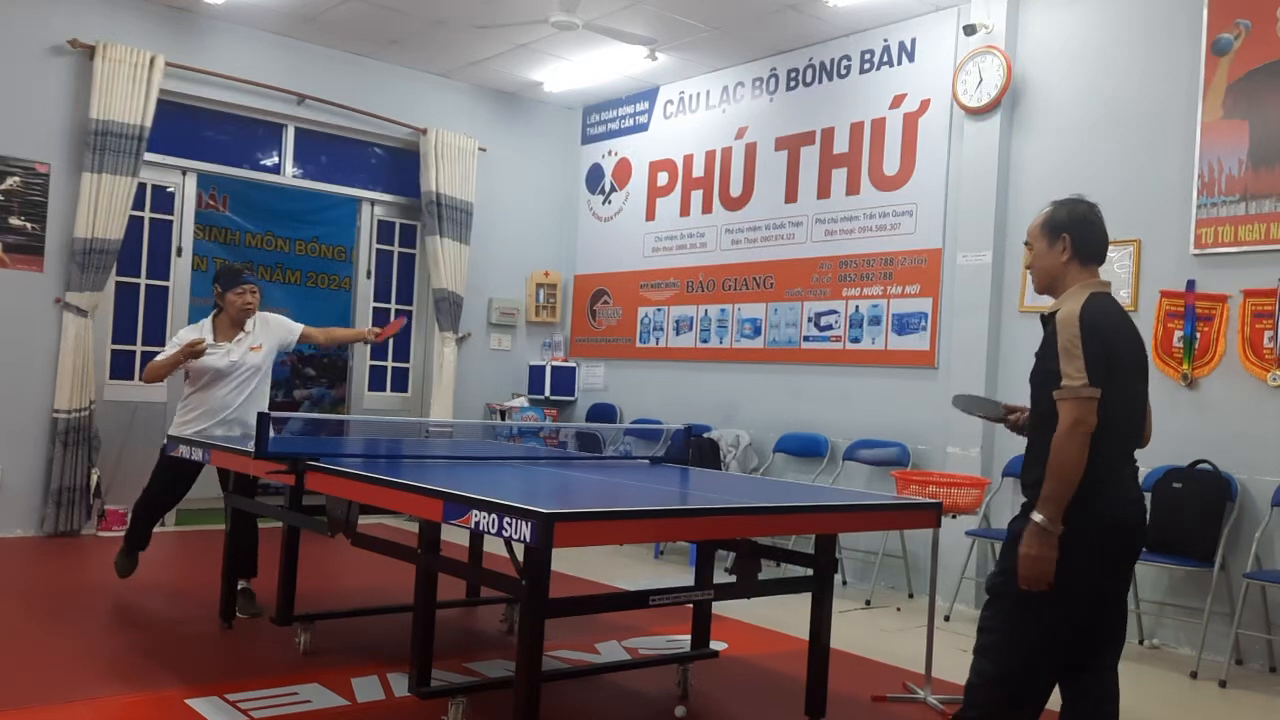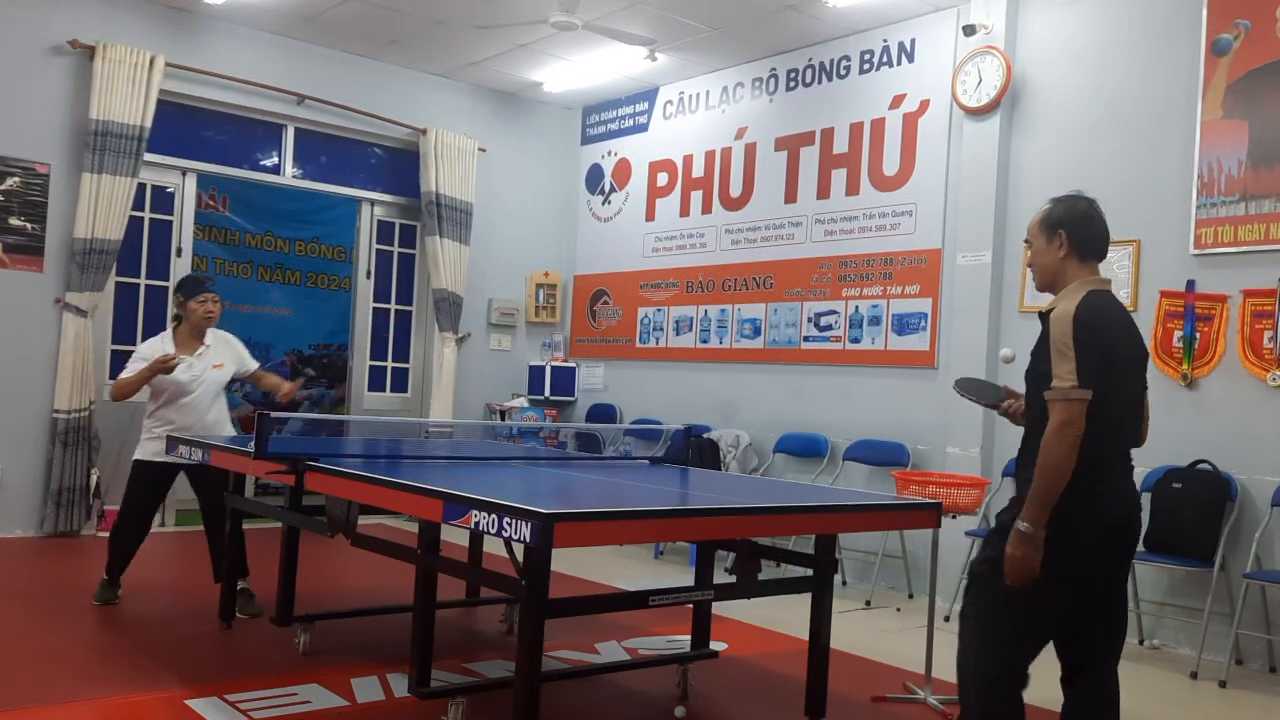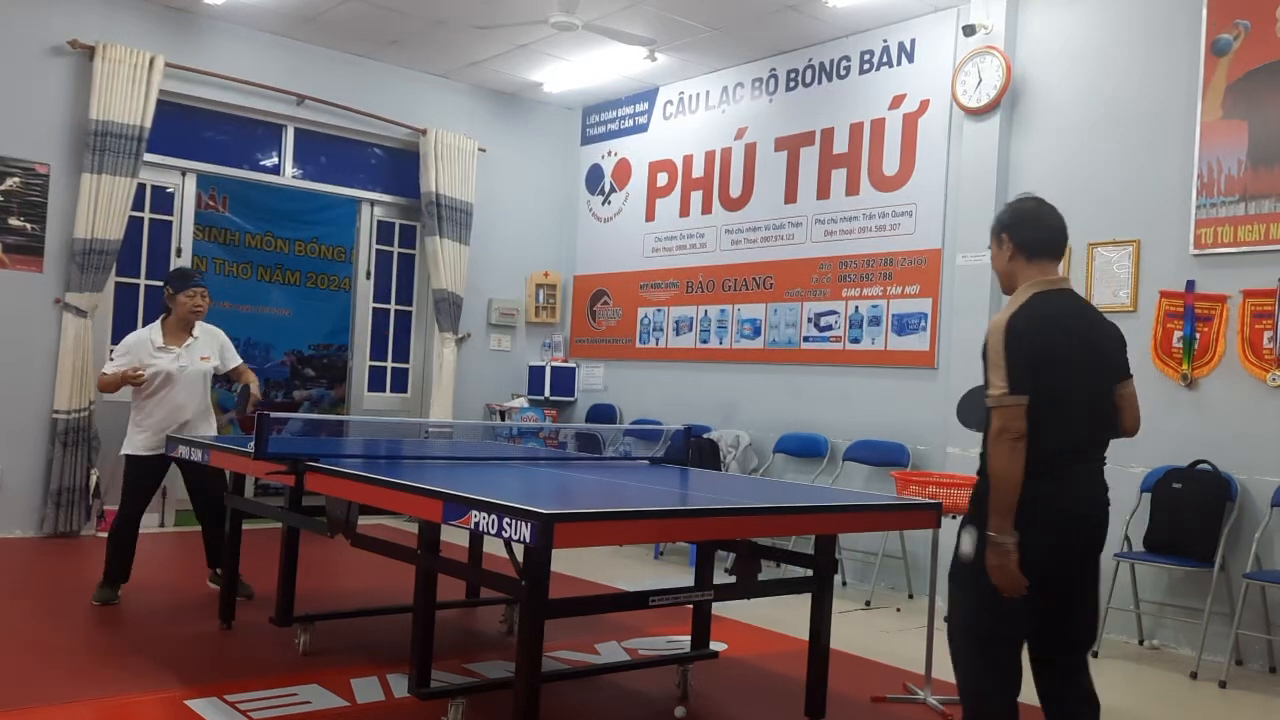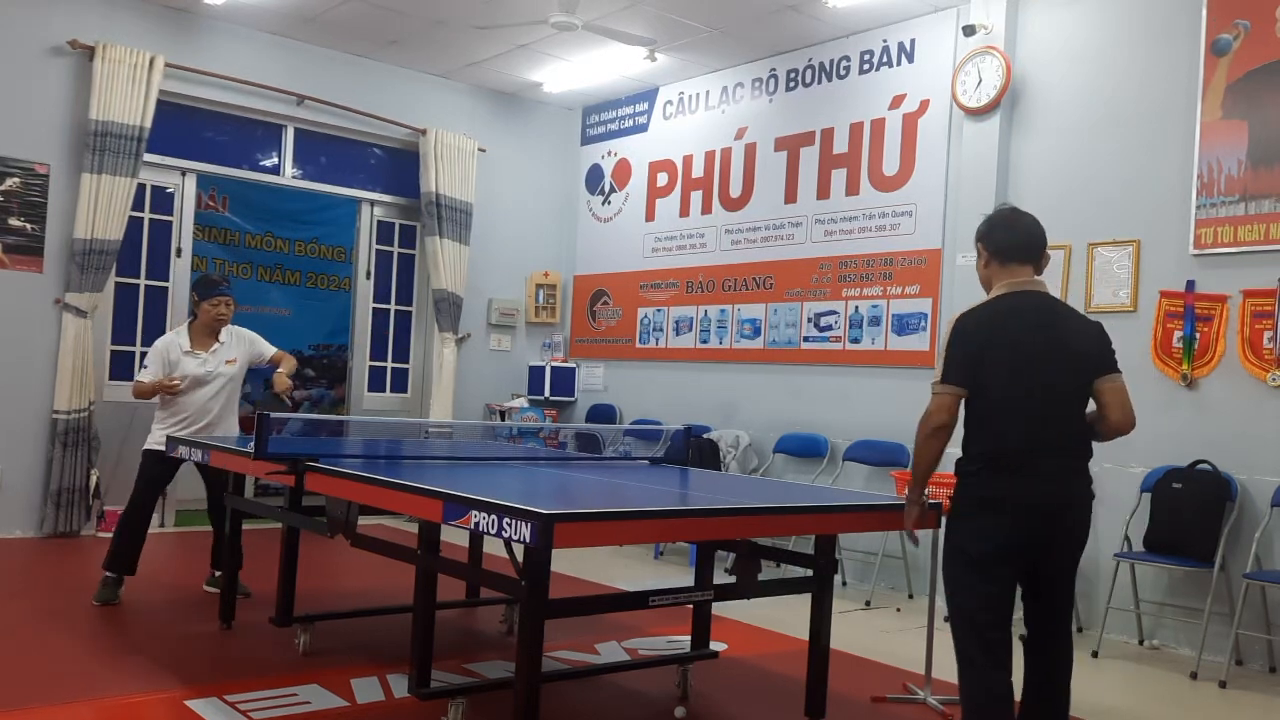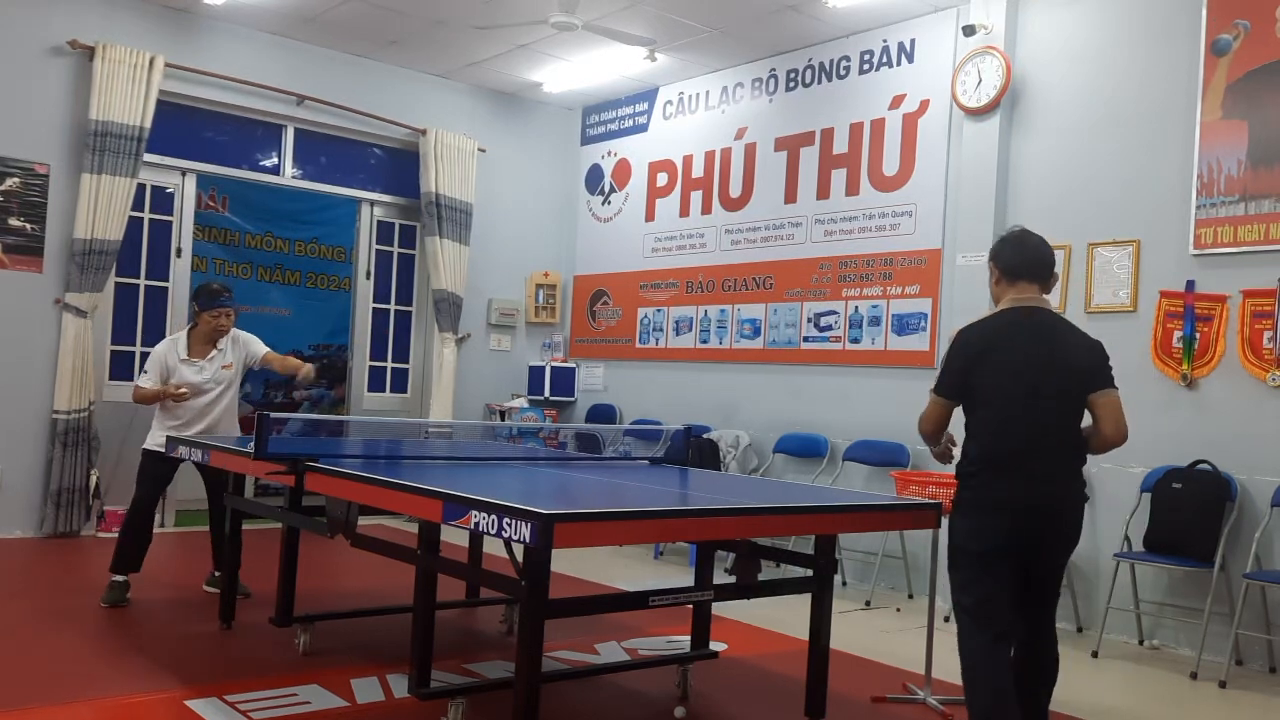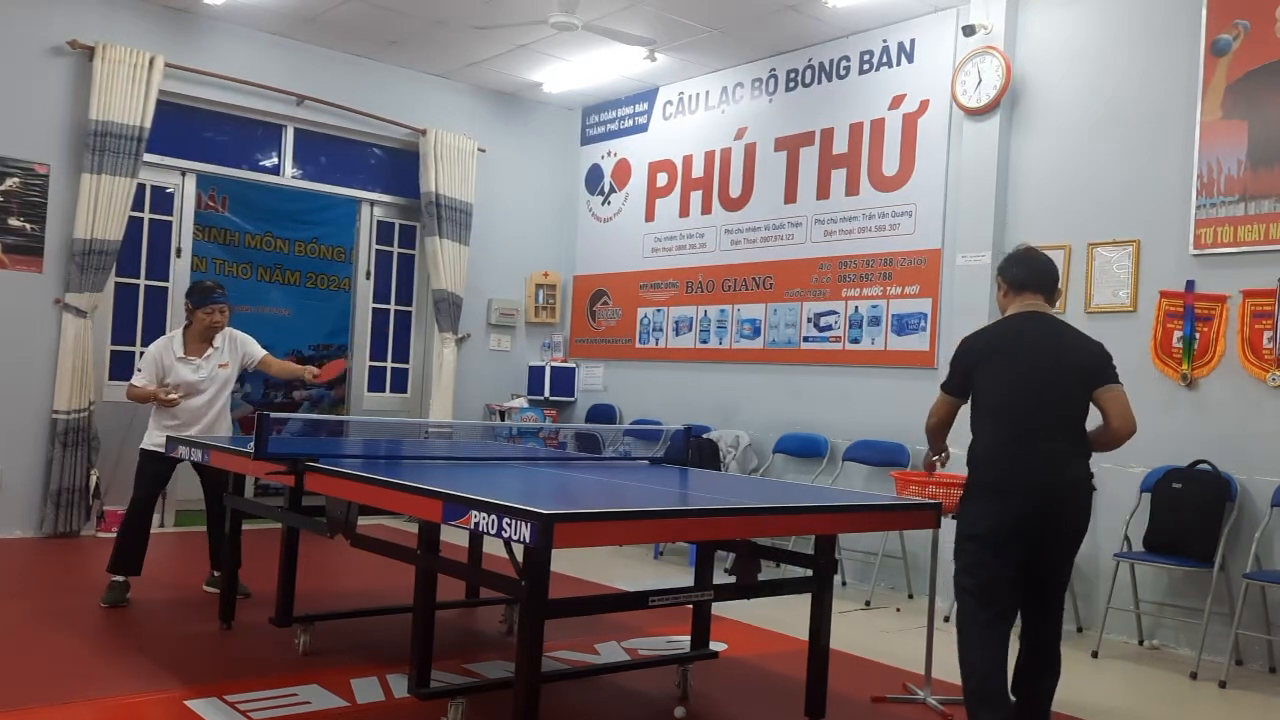
dt=0.3s
person 1, frame 1
left shoulder: (1075, 317)
right shoulder: (1121, 323)
left elbow: (1077, 428)
left wrist: (1041, 523)
right wrist: (1040, 421)
left hip: (1076, 523)
right hip: (1117, 518)
left knee: (1006, 664)
right knee: (1090, 668)
person 1, frame 2
left shoulder: (1071, 316)
right shoulder: (1123, 321)
left elbow: (1067, 429)
left wrist: (1027, 526)
left hip: (1066, 521)
right hip: (1113, 518)
left knee: (990, 654)
right knee: (1092, 669)
person 1, frame 3
left shoulder: (1013, 323)
right shoulder: (1102, 328)
left elbow: (1008, 434)
right elbow: (1126, 421)
left wrist: (999, 536)
left hip: (1025, 517)
right hip: (1084, 511)
left knee: (985, 657)
right knee: (1066, 663)
person 1, frame 4
left shoulder: (972, 325)
right shoulder: (1085, 329)
left elbow: (939, 422)
right elbow: (1119, 419)
left wrist: (915, 497)
left hip: (990, 507)
right hip: (1066, 505)
left knee: (983, 648)
right knee: (1051, 636)
person 1, frame 5
left shoulder: (973, 339)
right shoulder: (1083, 346)
left elbow: (931, 424)
right elbow: (1112, 432)
left wrist: (940, 445)
left hip: (986, 507)
right hip: (1057, 507)
left knee: (985, 637)
right knee: (1038, 624)
person 1, frame 6
left shoulder: (979, 343)
right shoulder: (1086, 348)
left elbow: (937, 421)
right elbow: (1121, 426)
left wrist: (937, 451)
left hip: (995, 496)
right hip: (1065, 499)
left knee: (984, 619)
right knee: (1044, 617)
person 2, frame 1
left shoulder: (270, 326)
right shoulder: (191, 335)
left elbow: (319, 335)
right elbow: (149, 376)
left wrist: (361, 334)
right wrist: (183, 355)
left hip: (240, 438)
right hip: (189, 435)
left knee: (243, 512)
right knee: (156, 498)
left ankle: (242, 585)
right ankle: (132, 546)
person 2, frame 2
left shoulder: (227, 344)
right shoulder: (153, 348)
left elbow: (257, 376)
right elbow: (116, 394)
left wrist: (282, 385)
right wrist: (151, 371)
right hip: (159, 448)
left knee: (223, 518)
right knee: (133, 518)
left ankle: (240, 586)
right ankle: (110, 579)
person 2, frame 3
left shoulder: (214, 338)
right shoulder: (138, 342)
left elbow: (241, 371)
right elbow: (103, 384)
left wrist: (252, 384)
right wrist: (123, 378)
left hip: (200, 440)
right hip: (148, 443)
left knee: (216, 507)
right knee: (130, 512)
left ankle: (223, 572)
right ankle: (111, 580)
person 2, frame 4
left shoulder: (243, 339)
right shoulder: (168, 344)
left elbow: (286, 358)
right elbow: (139, 390)
left wrist: (282, 373)
right wrist: (157, 387)
left hip: (219, 440)
right hip: (168, 438)
left knee: (226, 508)
right knee: (140, 505)
left ankle: (219, 573)
right ankle: (113, 576)
person 2, frame 5
left shoulder: (240, 342)
right shoulder: (166, 350)
left elbow: (276, 361)
right elbow: (139, 394)
left wrist: (301, 367)
right wrist: (162, 393)
right hip: (167, 439)
left knee: (226, 507)
right knee: (142, 505)
left ankle: (220, 574)
right ankle: (120, 578)
person 2, frame 6
left shoulder: (235, 341)
right shoulder: (162, 348)
left elbow: (272, 365)
right elbow: (134, 391)
left wrist: (304, 371)
right wrist: (156, 395)
left hip: (214, 441)
right hip: (164, 440)
left knee: (224, 506)
right knee: (141, 505)
left ankle: (220, 573)
right ankle: (119, 578)
